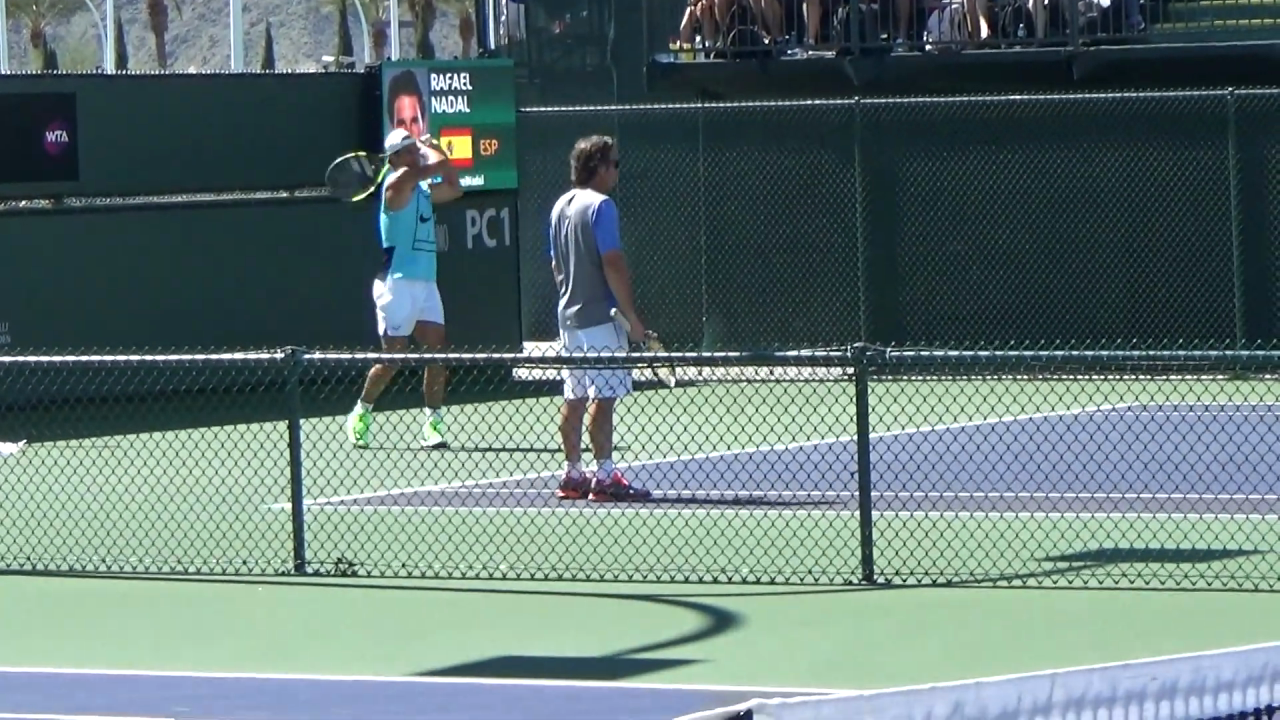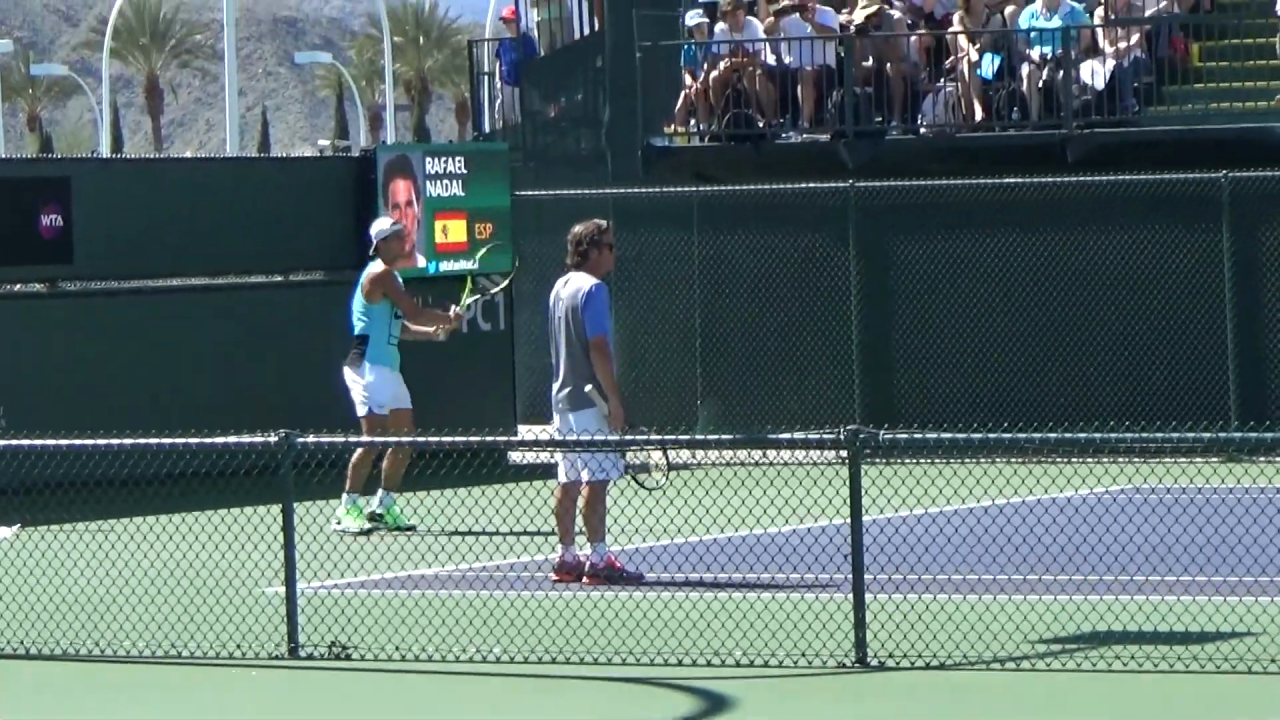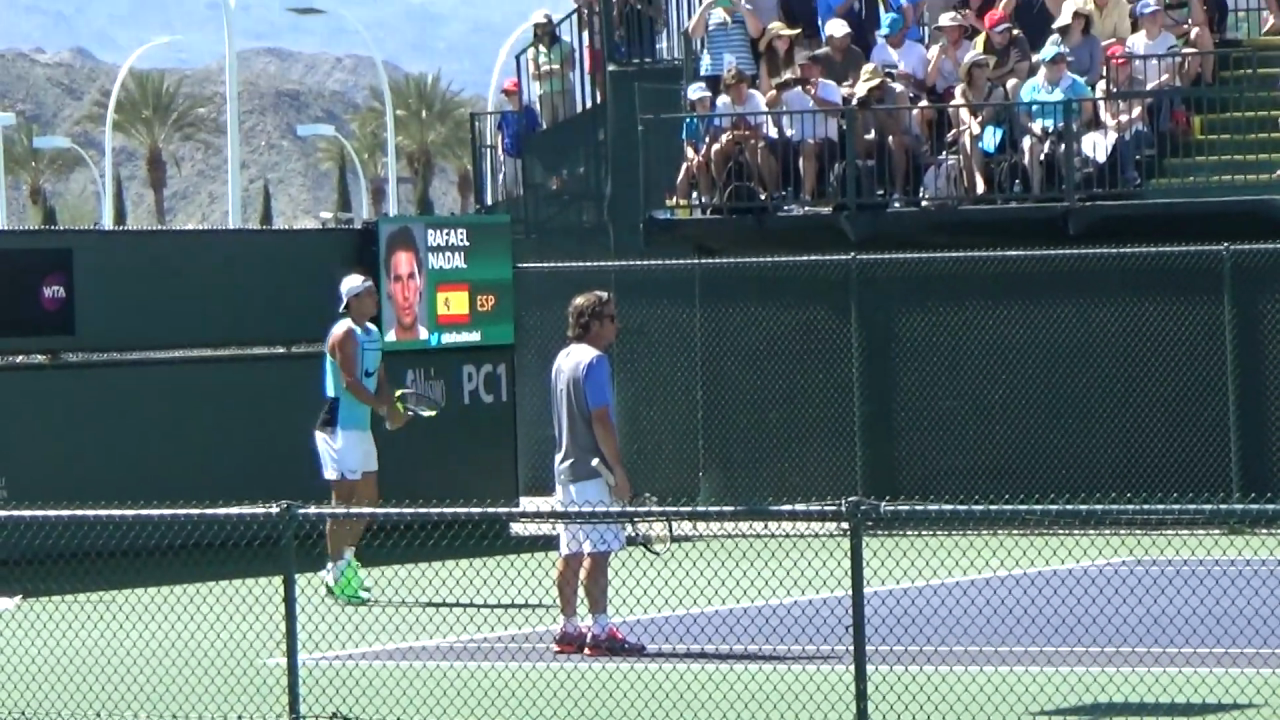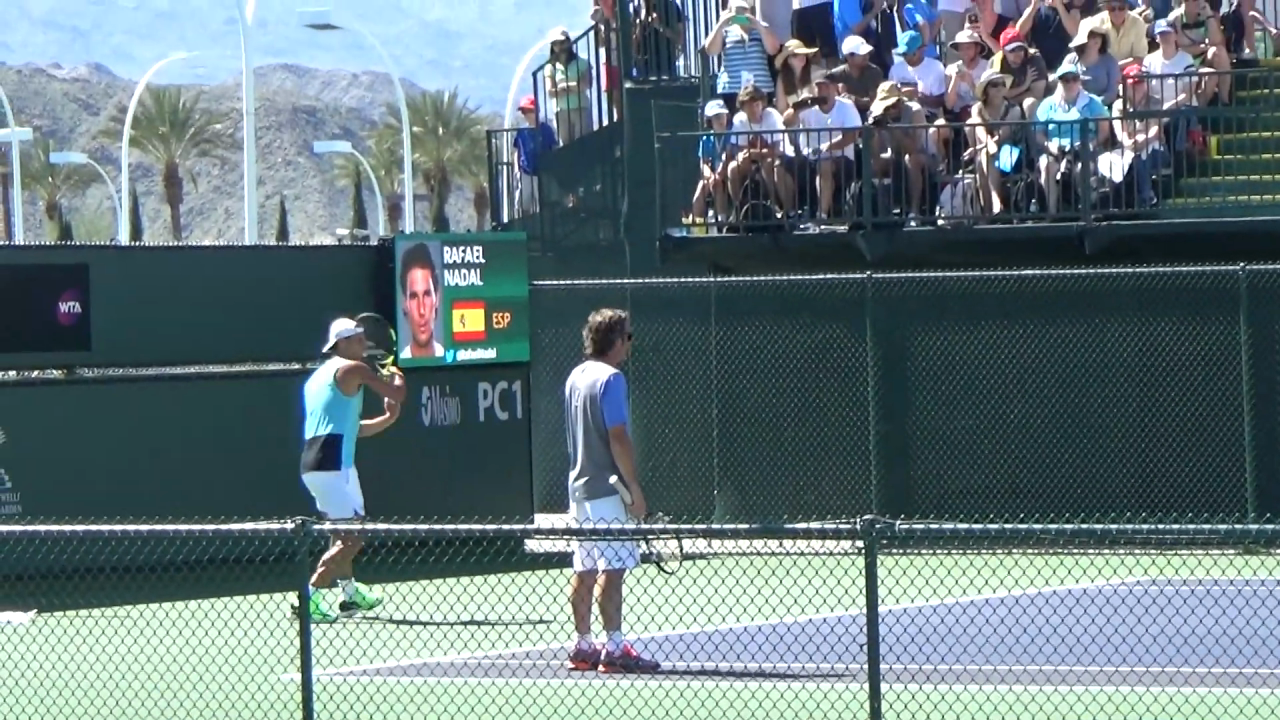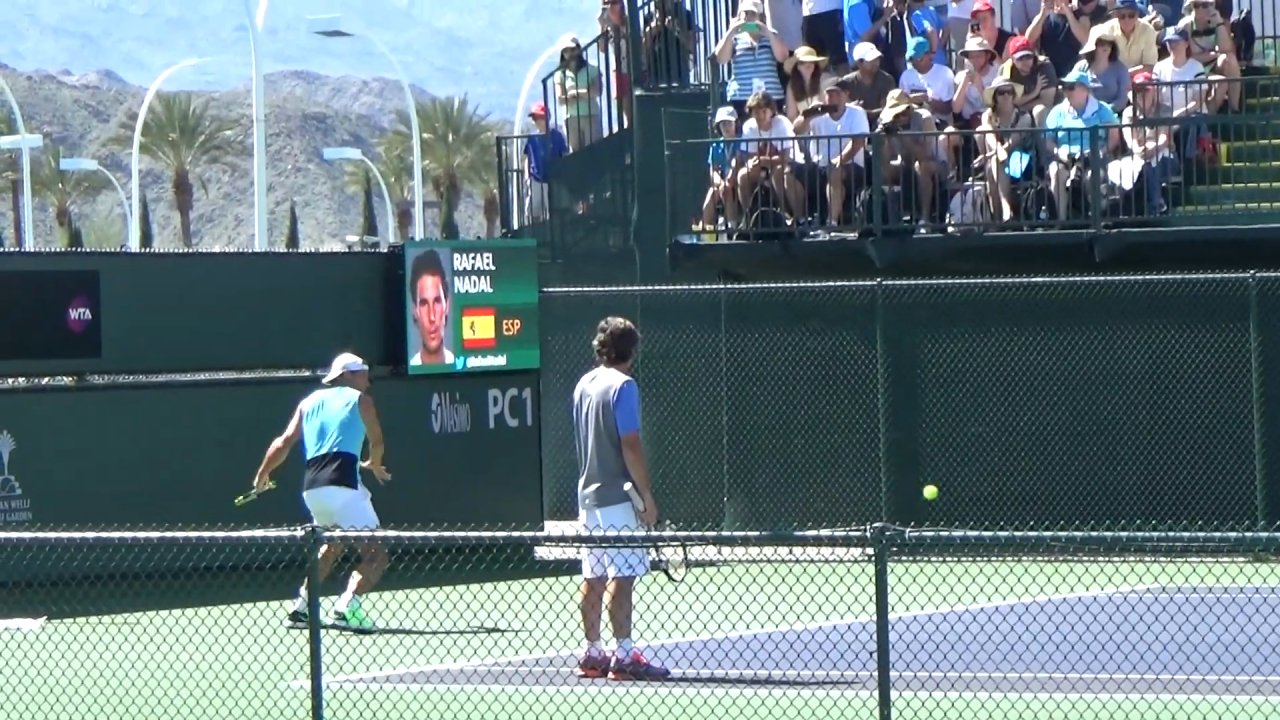
dt=0.5s
person 1, frame 1
left shoulder: (561, 206)
right shoulder: (601, 205)
right elbow: (612, 264)
right wrist: (632, 314)
left hip: (570, 316)
right hip: (600, 317)
left knee: (574, 397)
right knee: (603, 397)
left ankle: (573, 476)
right ankle: (605, 478)
person 1, frame 2
left shoulder: (560, 287)
right shoulder: (593, 289)
right elbow: (598, 350)
right wrist: (614, 400)
left hip: (564, 398)
right hip: (590, 402)
left knee: (568, 481)
right knee: (596, 480)
left ankle: (567, 559)
right ankle: (598, 561)
person 1, frame 3
left shoulder: (563, 359)
right shoulder: (594, 361)
right elbow: (601, 421)
right wrist: (619, 470)
left hip: (567, 469)
right hip: (592, 472)
left knee: (570, 552)
right knee: (598, 552)
left ankle: (569, 630)
right ankle: (600, 633)
person 1, frame 4
left shoulder: (576, 376)
right shoulder: (611, 378)
right elbow: (618, 438)
right wrist: (635, 488)
left hip: (580, 485)
right hip: (607, 489)
left knee: (584, 570)
right knee: (612, 569)
left ankle: (583, 646)
right ankle: (614, 649)
person 1, frame 5
left shoulder: (584, 384)
right shoulder: (623, 385)
right elbow: (630, 445)
right wrist: (646, 495)
left hip: (590, 492)
right hip: (618, 496)
left knee: (594, 576)
right knee: (622, 577)
left ankle: (593, 654)
right ankle: (625, 657)
person 2, frame 1
left shoulder: (421, 186)
right shoulder: (400, 180)
left elbow: (454, 189)
right elbow: (437, 165)
left wrist: (432, 148)
right wrist: (431, 153)
left hip: (425, 283)
right hip: (398, 282)
left knee: (437, 353)
right knee: (392, 357)
left ankle: (432, 424)
right ankle: (360, 415)
person 2, frame 2
left shoulder: (386, 275)
right shoulder: (381, 274)
left elbow: (398, 326)
right elbow: (416, 312)
left wrist: (434, 331)
right wrist: (448, 317)
left hip: (387, 368)
right hip: (368, 367)
left knee: (404, 439)
right knee: (374, 438)
left ankle: (383, 507)
right ankle: (347, 510)
person 2, frame 3
left shoulder: (373, 334)
right shoulder: (344, 334)
left elbow: (381, 380)
right elbow: (350, 382)
left wrist: (390, 410)
right wrist: (386, 408)
left hip: (361, 428)
right hip: (339, 428)
left knee: (368, 499)
right knee: (345, 502)
left ankle: (344, 564)
right ankle: (336, 577)
person 2, frame 4
left shoulder: (318, 376)
right shoulder: (352, 368)
right elbow: (397, 395)
left wrist: (386, 419)
right wrist: (397, 378)
left hip: (319, 464)
right hip: (333, 466)
left knee: (347, 533)
right knee: (351, 538)
left ankle: (350, 593)
right ankle: (310, 597)
person 2, frame 5
left shoulder: (309, 403)
right shoulder: (362, 401)
left elbow: (283, 443)
right elbow: (377, 443)
left wrist: (261, 478)
right wrist: (375, 465)
left hip: (313, 488)
right hip: (342, 487)
left knee: (335, 544)
right knee: (376, 554)
left ankle: (301, 606)
right ankle: (348, 608)
